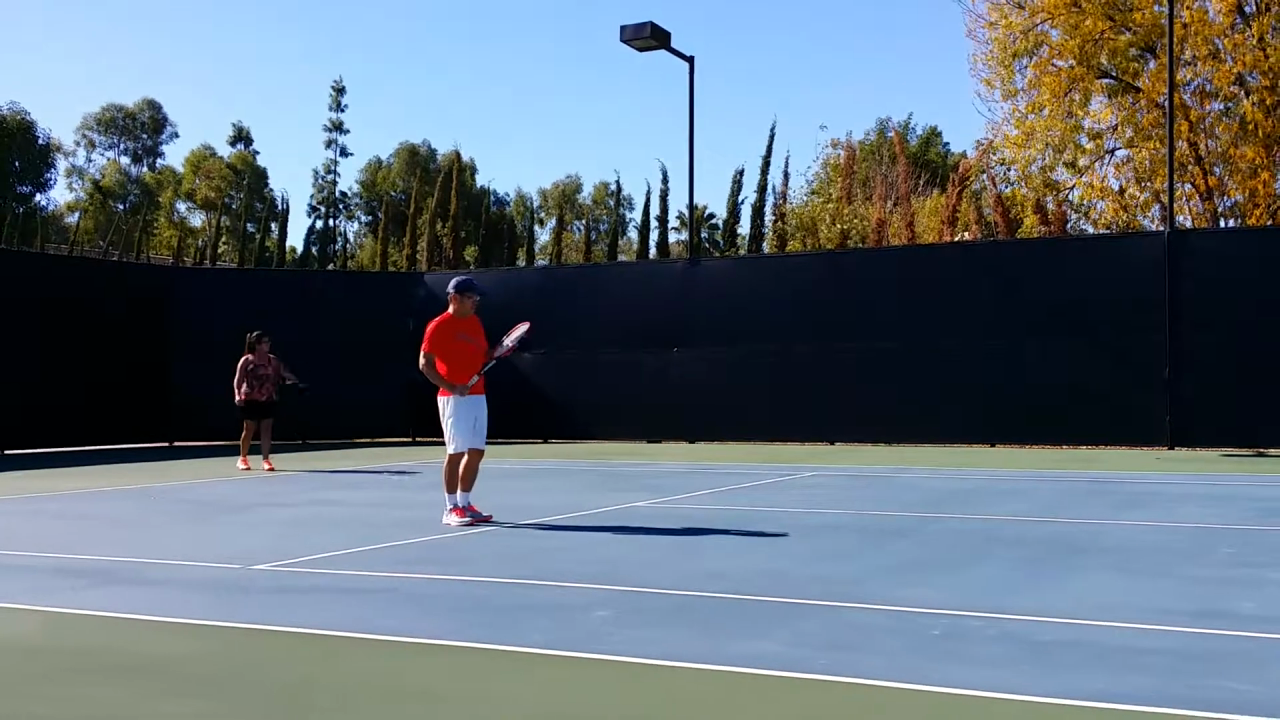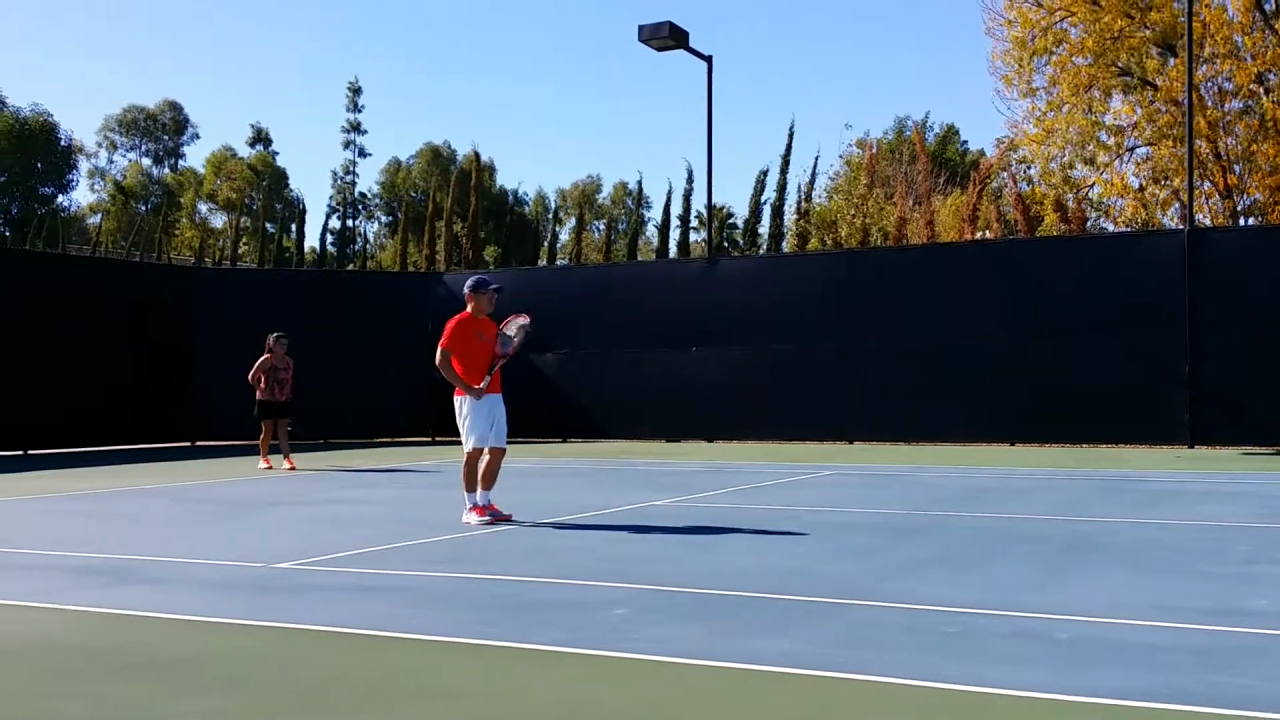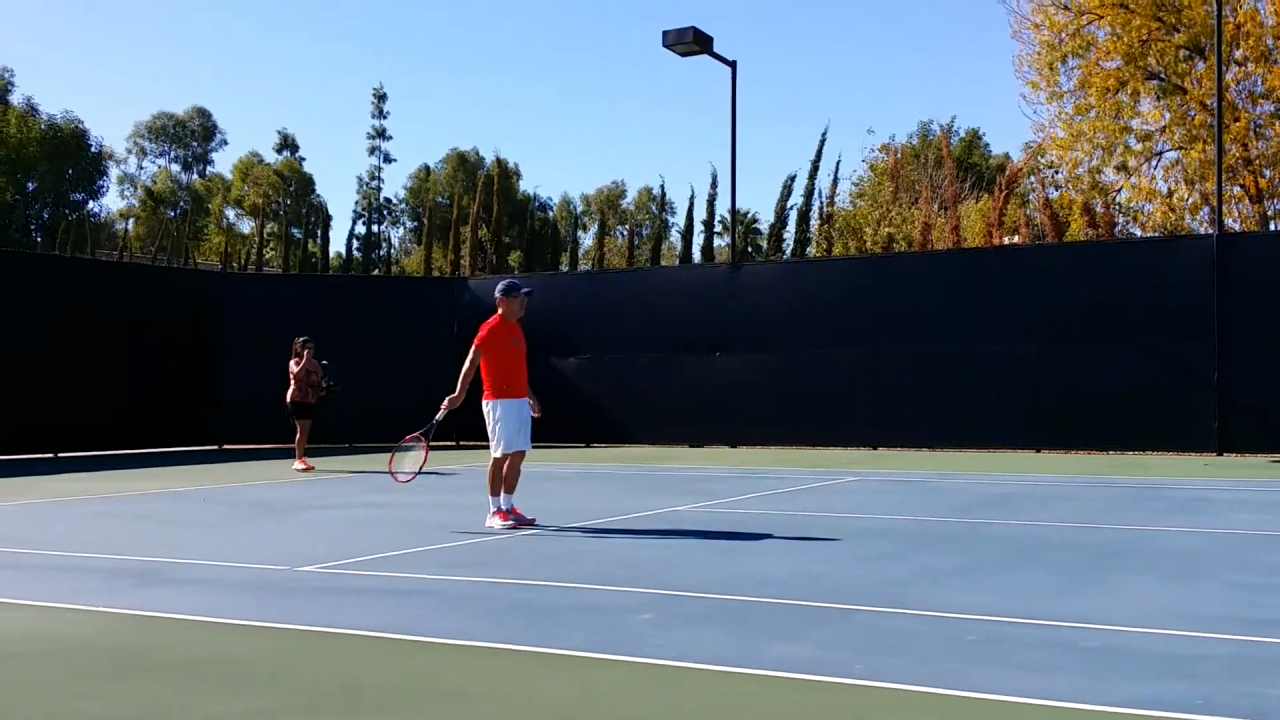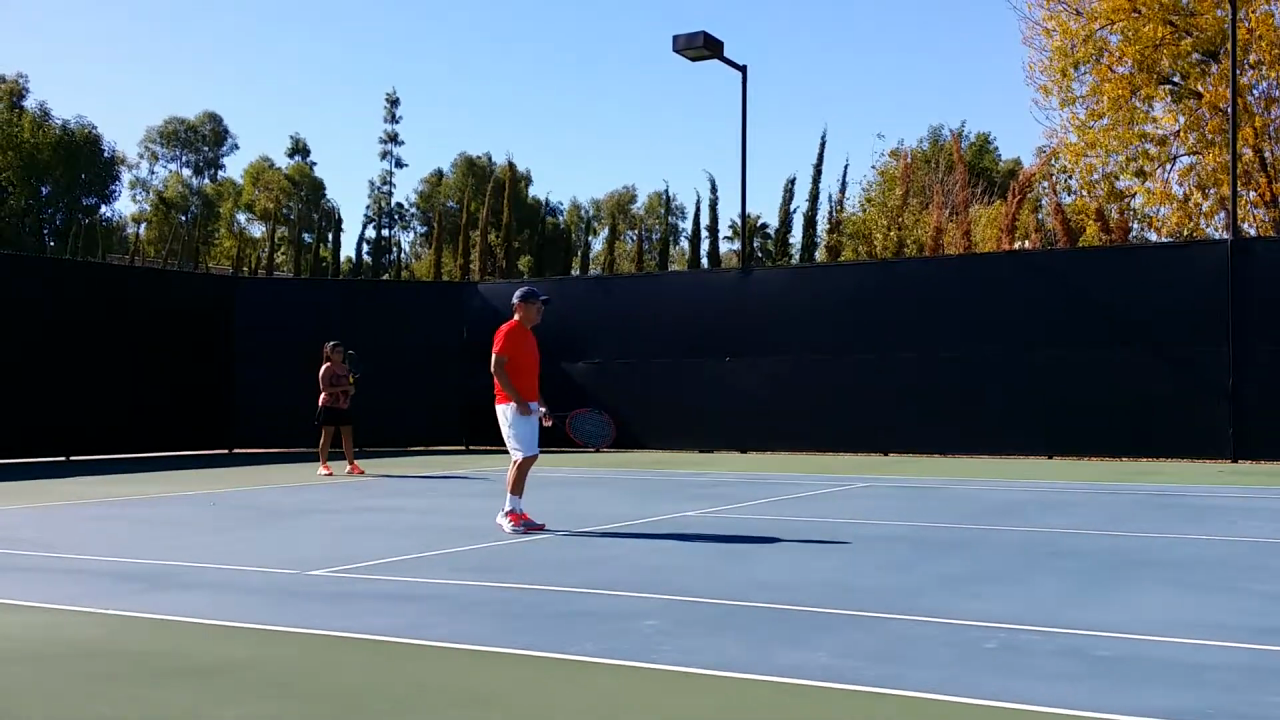
dt=1s
person 1, frame 1
left shoulder: (476, 323)
right shoulder: (439, 326)
right elbow: (425, 363)
right wrist: (451, 387)
left hip: (478, 396)
right hip: (454, 398)
left knee: (476, 453)
right knee: (456, 453)
left ankle: (464, 504)
right ankle: (451, 509)
person 1, frame 2
left shoulder: (491, 325)
right shoulder: (458, 324)
right elbow: (441, 361)
right wrist: (466, 388)
left hip: (494, 396)
right hip: (472, 399)
left knee: (497, 452)
right knee: (474, 451)
left ankle: (484, 503)
right ankle: (471, 508)
person 1, frame 3
left shoulder: (515, 327)
right shoulder: (492, 327)
right elbow: (471, 360)
left wrist: (530, 396)
right wrist: (459, 393)
left hip: (519, 401)
right hip: (500, 401)
left knee: (518, 455)
right knee: (502, 455)
left ankle: (508, 508)
right ankle: (495, 512)
person 1, frame 4
left shoulder: (529, 335)
right shoulder: (508, 331)
right elbow: (497, 368)
left wrist: (540, 404)
right wrist: (518, 401)
left hip: (528, 407)
right hip: (512, 406)
left knee: (523, 459)
right knee: (527, 456)
left ankle: (516, 512)
right ankle: (507, 511)
